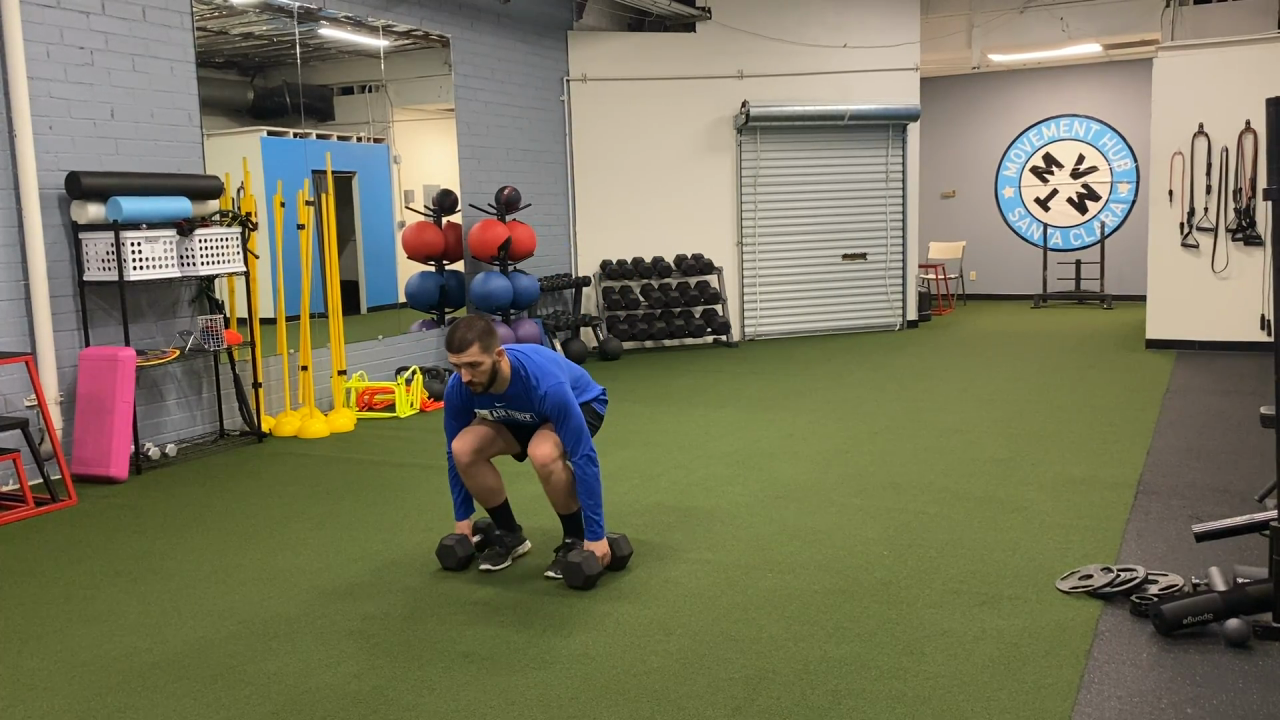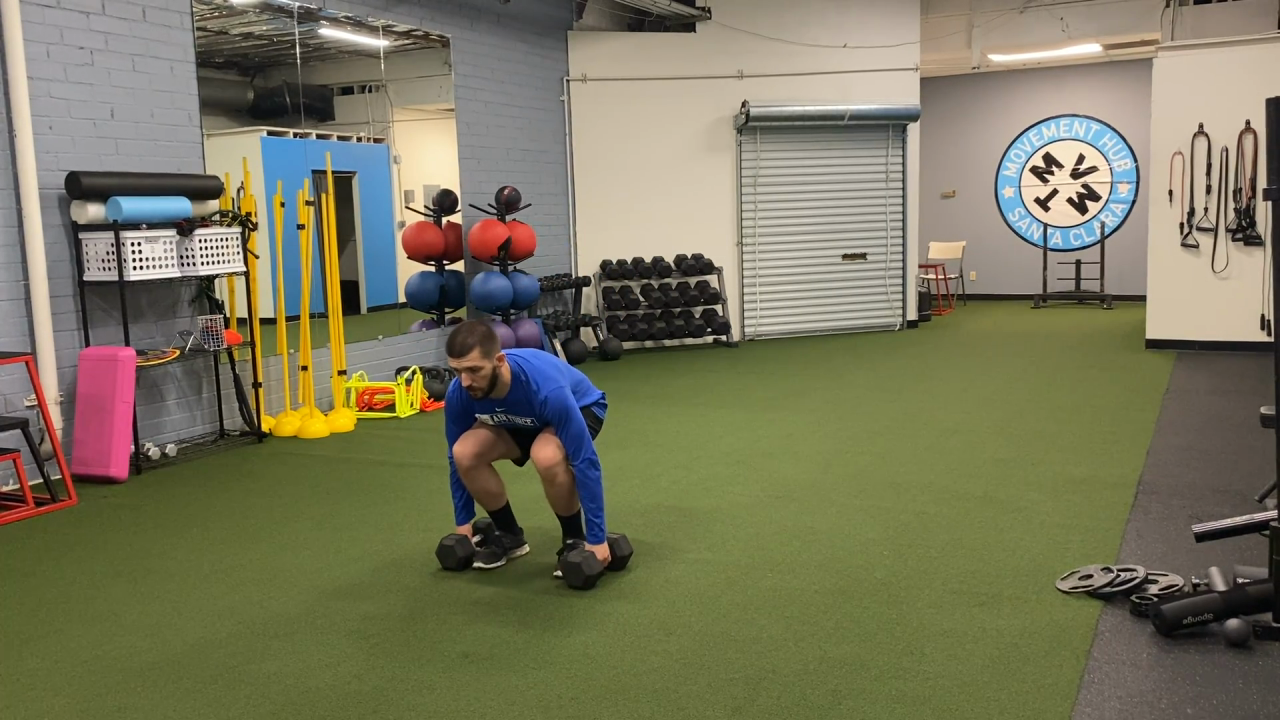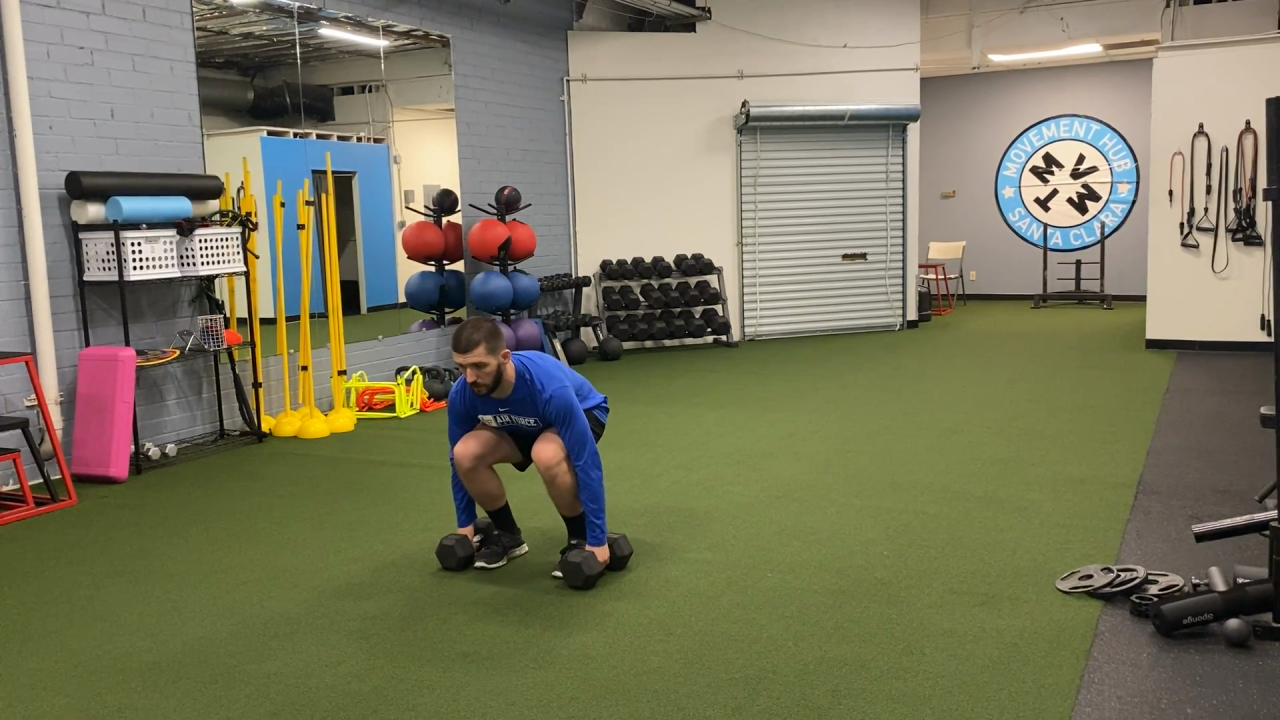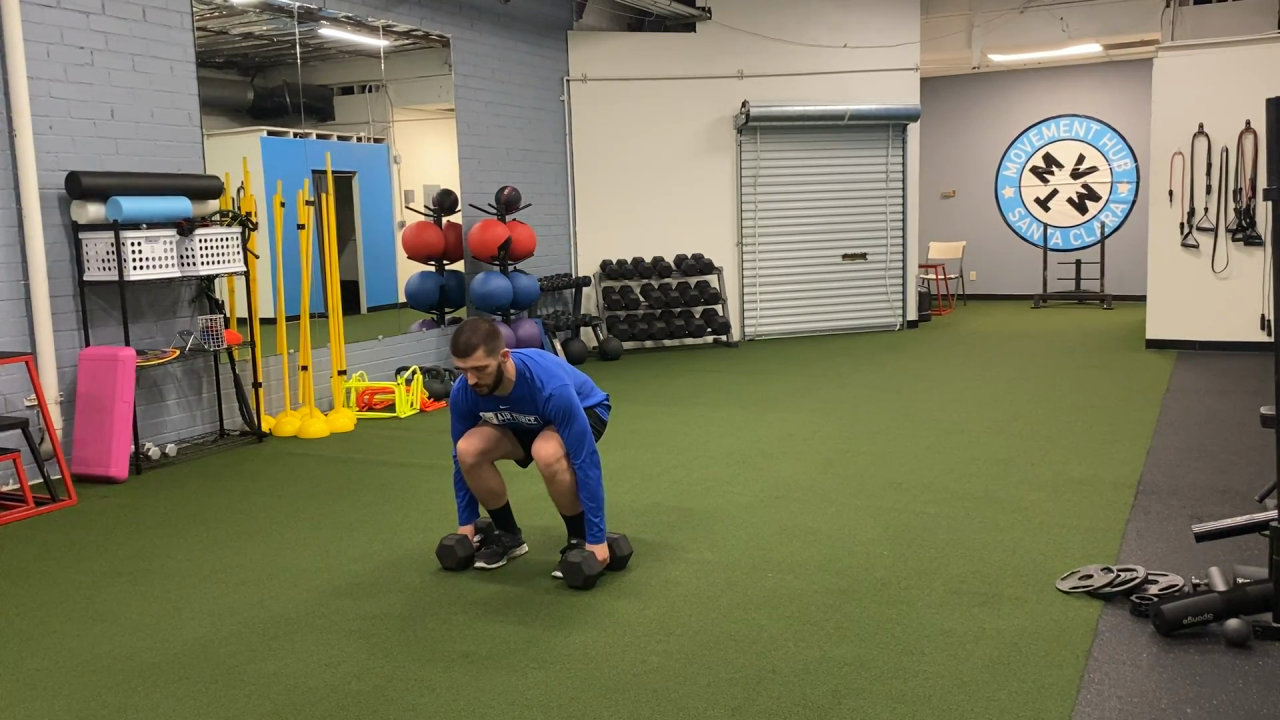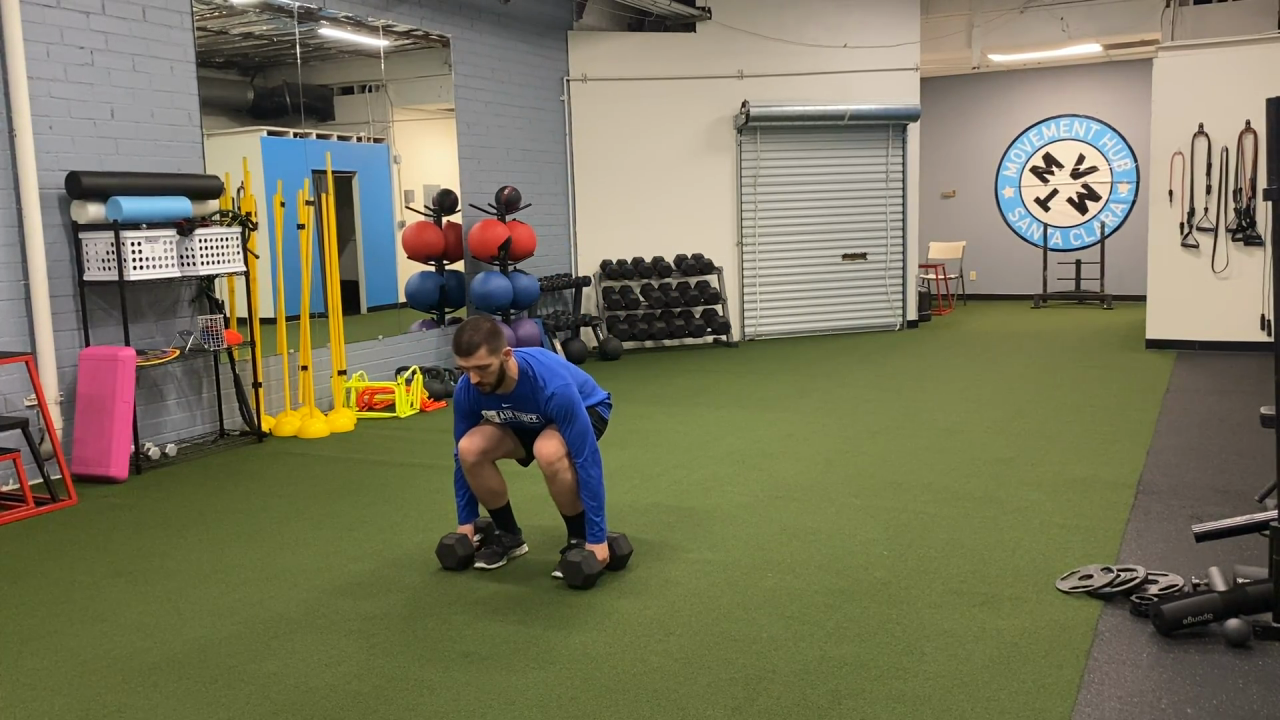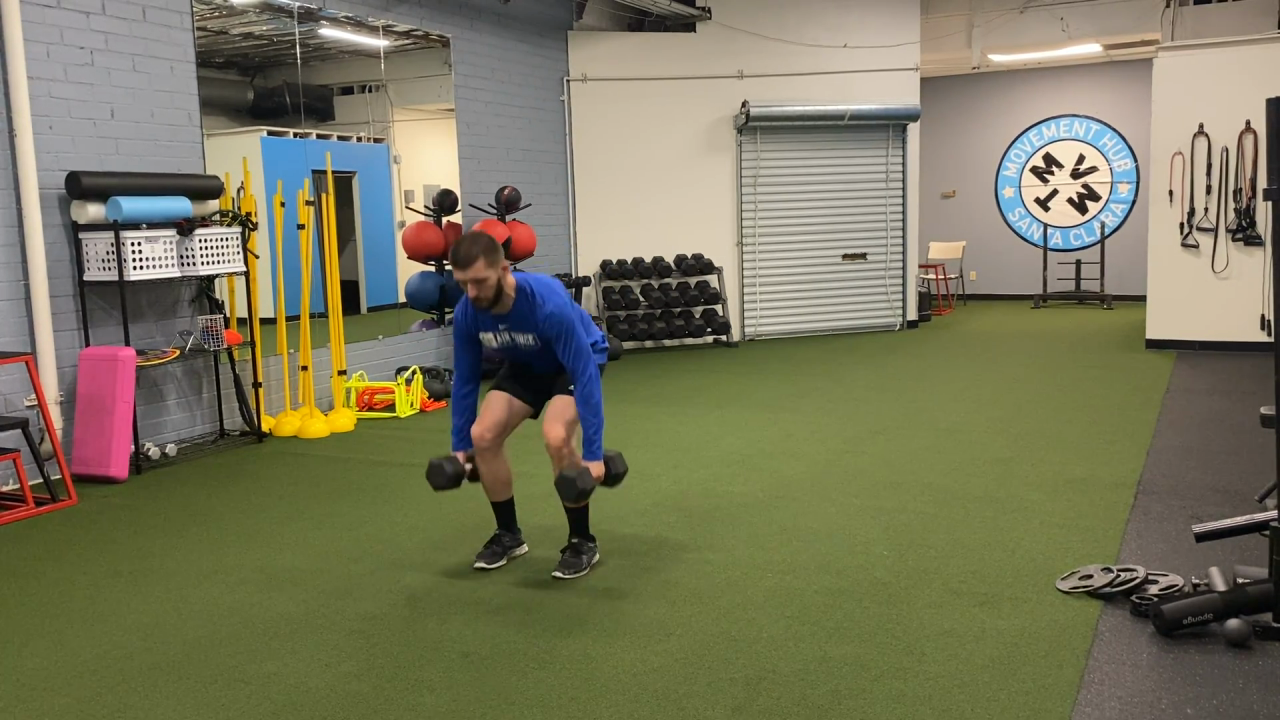
dt=0.4s
person 1, frame 1
left shoulder: (546, 385)
right shoulder: (458, 388)
left elbow: (583, 457)
right elbow: (455, 454)
left wrist: (595, 535)
right wrist: (462, 517)
left hip: (580, 403)
left knee: (543, 453)
right knee: (464, 449)
left ankle: (574, 538)
right ankle: (509, 533)
person 1, frame 2
left shoulder: (547, 389)
right shoulder: (459, 394)
left elbow: (585, 461)
right elbow: (457, 458)
left wrist: (597, 538)
right wrist: (462, 522)
left hip: (580, 408)
left knee: (546, 455)
right knee: (466, 453)
left ankle: (575, 539)
right ankle: (508, 534)
person 1, frame 3
left shoulder: (550, 390)
right shoulder: (462, 395)
left elbow: (586, 462)
right elbow: (458, 459)
left wrist: (597, 540)
right wrist: (465, 524)
left hip: (583, 412)
left knee: (547, 455)
right knee: (465, 454)
left ankle: (580, 540)
right ankle: (507, 534)
person 1, frame 4
left shoulder: (551, 387)
right shoulder: (463, 392)
left elbow: (585, 460)
right elbow: (461, 457)
left wrist: (597, 538)
right wrist: (466, 522)
left hip: (584, 410)
left knee: (547, 453)
right knee: (469, 450)
left ankle: (579, 539)
right ankle: (507, 534)
person 1, frame 5
left shoulder: (553, 386)
right shoulder: (467, 391)
left elbow: (586, 460)
right elbow: (461, 456)
left wrist: (597, 537)
right wrist: (466, 521)
left hip: (585, 409)
left knee: (549, 452)
right knee: (470, 449)
left ankle: (580, 539)
right ankle: (508, 535)
person 1, frame 6
left shoulder: (549, 303)
right shoulder: (467, 312)
left elbow: (585, 374)
right elbow: (465, 379)
left wrist: (593, 453)
right wrist: (460, 445)
left hip: (579, 359)
right hip: (525, 364)
left knee: (555, 437)
right knee: (483, 435)
left ankle: (582, 541)
right ankle: (509, 534)
